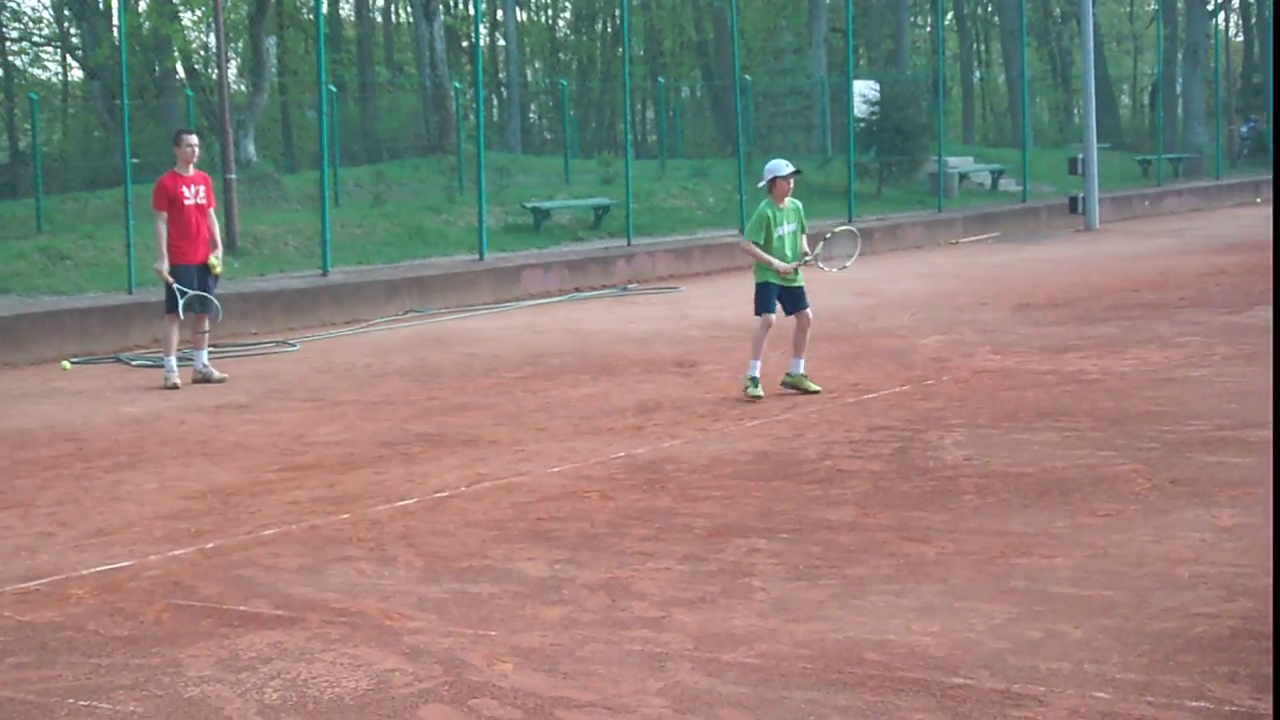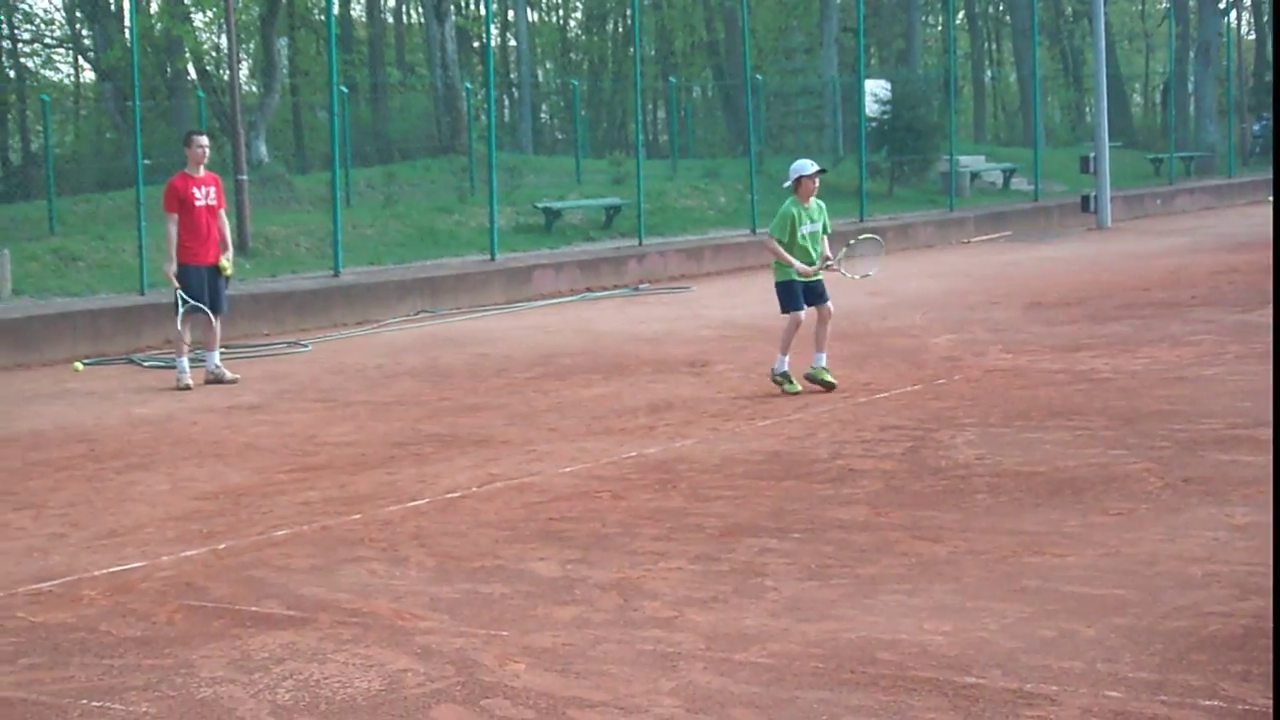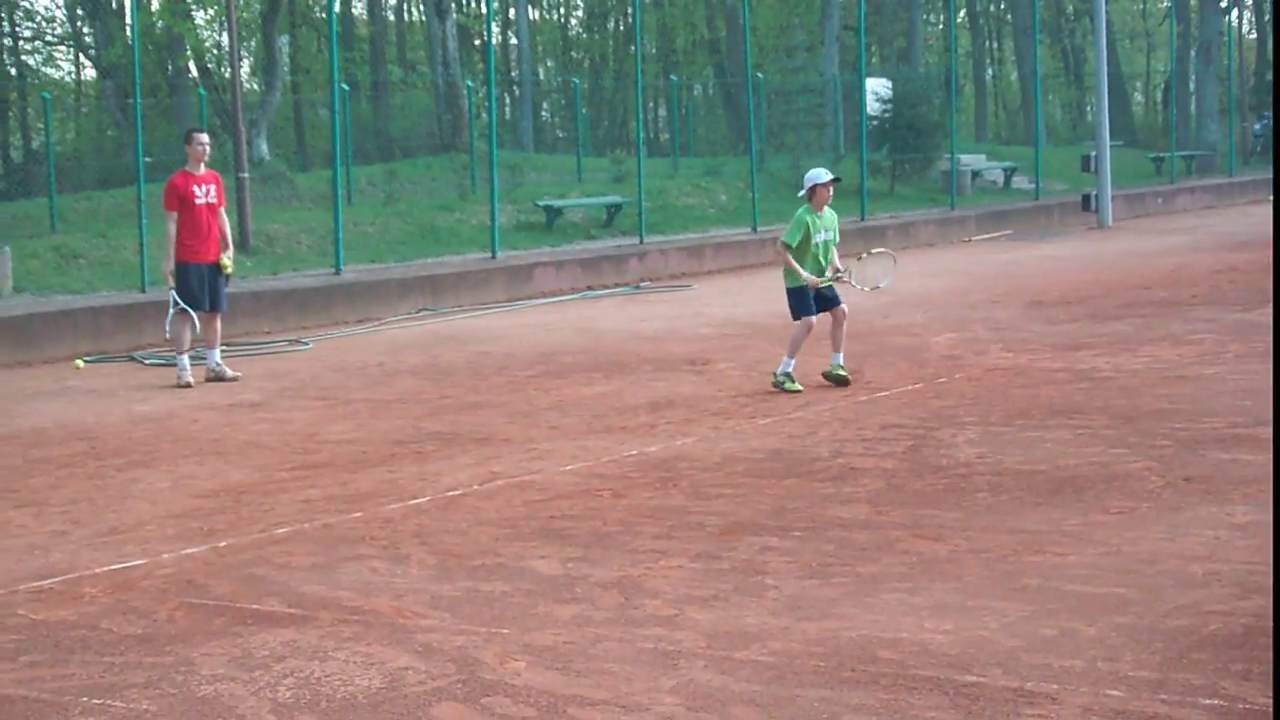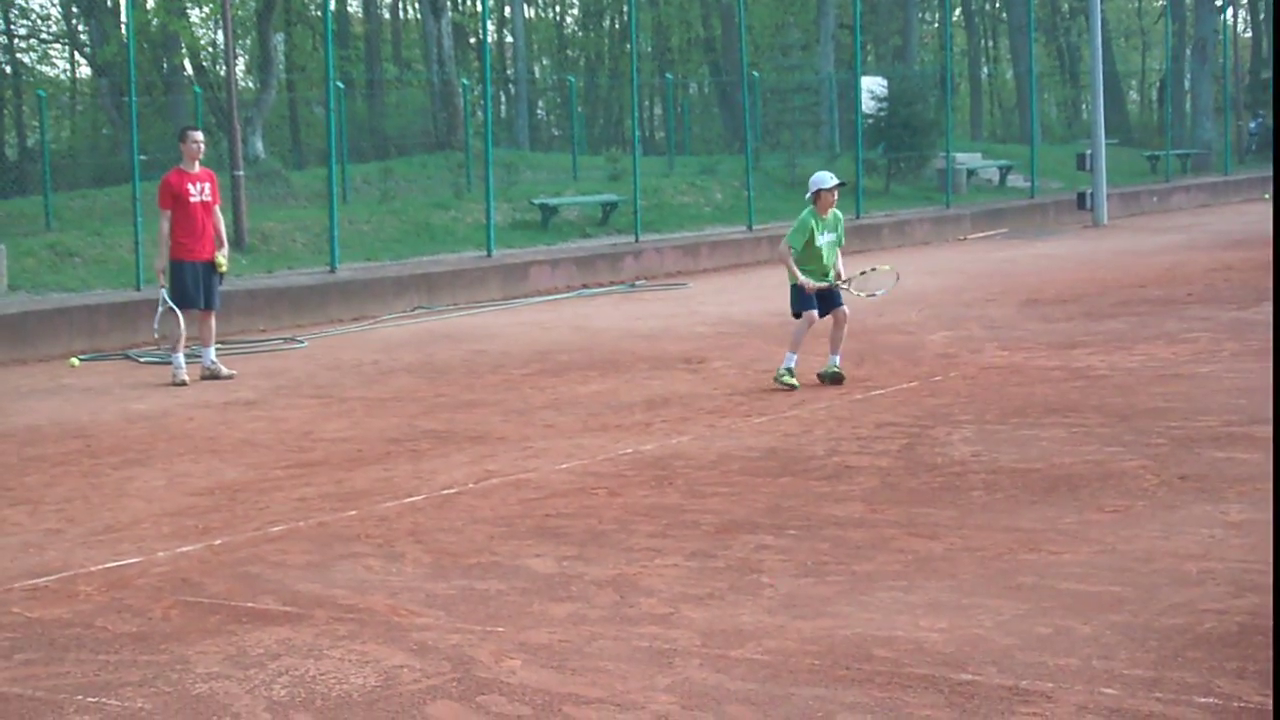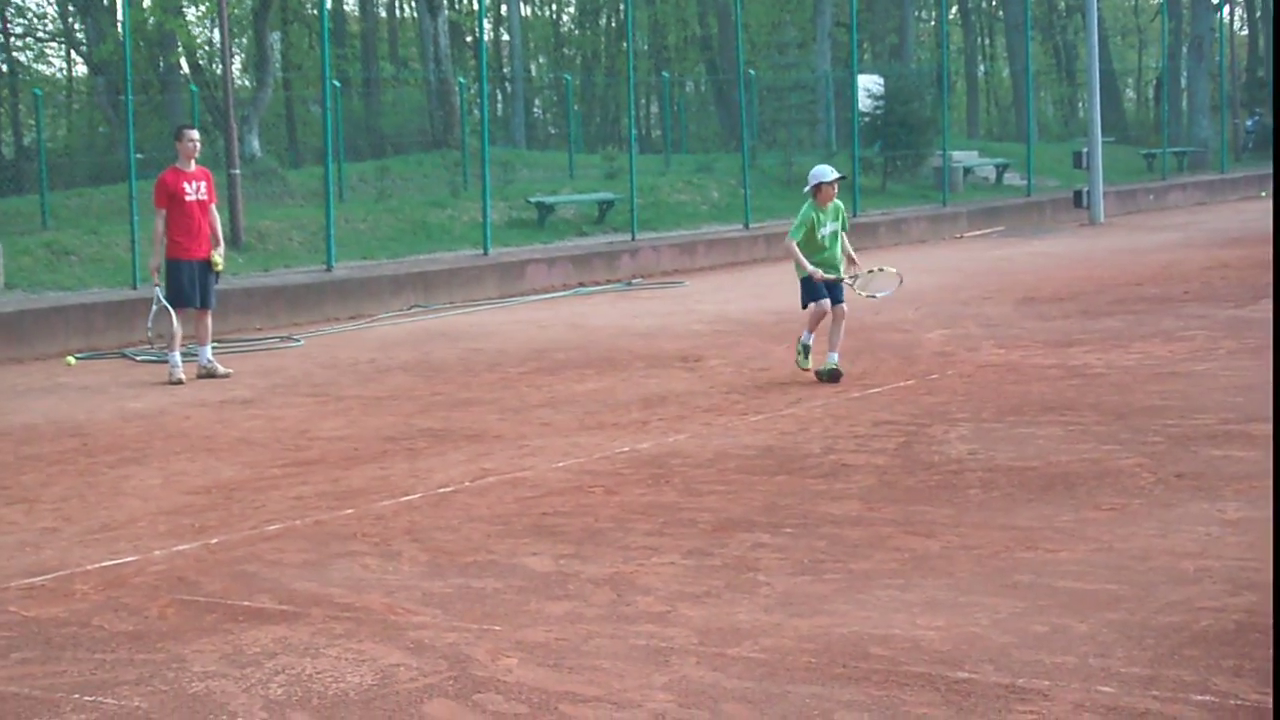
dt=0.1s
person 1, frame 1
left shoulder: (204, 179)
right shoulder: (166, 183)
right elbow: (161, 222)
left wrist: (218, 246)
right wrist: (163, 256)
left hip: (203, 258)
right hip: (178, 260)
left knee: (203, 313)
right knee: (173, 314)
left ankle: (201, 367)
right ankle: (170, 370)
person 1, frame 2
left shoulder: (214, 180)
right shoulder: (176, 184)
right elbow: (172, 224)
left wrist: (228, 248)
right wrist: (172, 259)
left hip: (214, 260)
right hip: (189, 262)
left knee: (214, 314)
right knee: (185, 315)
left ankle: (213, 368)
right ankle: (182, 371)
person 1, frame 3
left shoulder: (215, 178)
right shoulder: (176, 182)
right elbow: (171, 222)
left wrist: (229, 246)
right wrist: (169, 258)
left hip: (214, 257)
right hip: (189, 259)
left knee: (214, 312)
right knee: (185, 313)
left ankle: (214, 365)
right ankle: (183, 369)
person 1, frame 4
left shoulder: (209, 176)
right shoulder: (171, 180)
right elbow: (165, 220)
left wrist: (223, 244)
right wrist: (161, 256)
left hip: (209, 255)
right hip: (183, 257)
left knee: (209, 309)
right knee: (181, 311)
left ankle: (209, 363)
right ankle: (178, 367)
person 1, frame 5
left shoulder: (205, 175)
right shoulder: (167, 179)
right elbow: (160, 219)
left wrist: (220, 243)
right wrist: (156, 254)
left hip: (205, 254)
right hip: (179, 256)
left knee: (205, 308)
right knee: (177, 309)
left ankle: (206, 362)
right ankle: (175, 365)
person 2, frame 1
left shoulder: (797, 207)
right shoulder: (764, 212)
right elbow: (747, 245)
left wrist: (804, 250)
right wrist: (775, 263)
left hip: (792, 275)
right hip: (768, 275)
left knee: (805, 318)
right knee: (768, 320)
left ankle: (796, 374)
right ankle: (752, 377)
person 2, frame 2
left shoulder: (820, 207)
right shoulder: (789, 210)
right elbow: (771, 243)
left wrist: (826, 253)
right wrist: (796, 264)
left hip: (811, 272)
right hip: (788, 273)
left knee: (826, 311)
right knee: (797, 317)
left ankle: (819, 367)
right ankle: (780, 370)
person 2, frame 3
left shoulder: (832, 216)
right shoulder: (803, 218)
right elbow: (781, 248)
left wrist: (836, 264)
right wrist: (802, 274)
left hip: (821, 278)
right hip: (799, 280)
left knee: (840, 312)
right knee: (808, 322)
left ankle: (836, 366)
right ankle: (783, 374)
person 2, frame 4
left shoulder: (837, 217)
right shoulder: (806, 220)
right elbow: (783, 250)
left wrist: (839, 268)
right wrist: (800, 278)
left hip: (825, 279)
right hip: (804, 279)
left knee: (841, 314)
right knee: (810, 317)
left ankle: (832, 366)
right ankle: (786, 368)
person 2, frame 5
left shoulder: (838, 207)
right shoulder: (808, 213)
right elbow: (790, 243)
left wrist: (848, 253)
right wrist: (809, 268)
left hip: (831, 271)
right hip: (810, 271)
left knee: (840, 311)
right knee: (823, 307)
left ankle: (830, 364)
right ankle: (805, 341)
